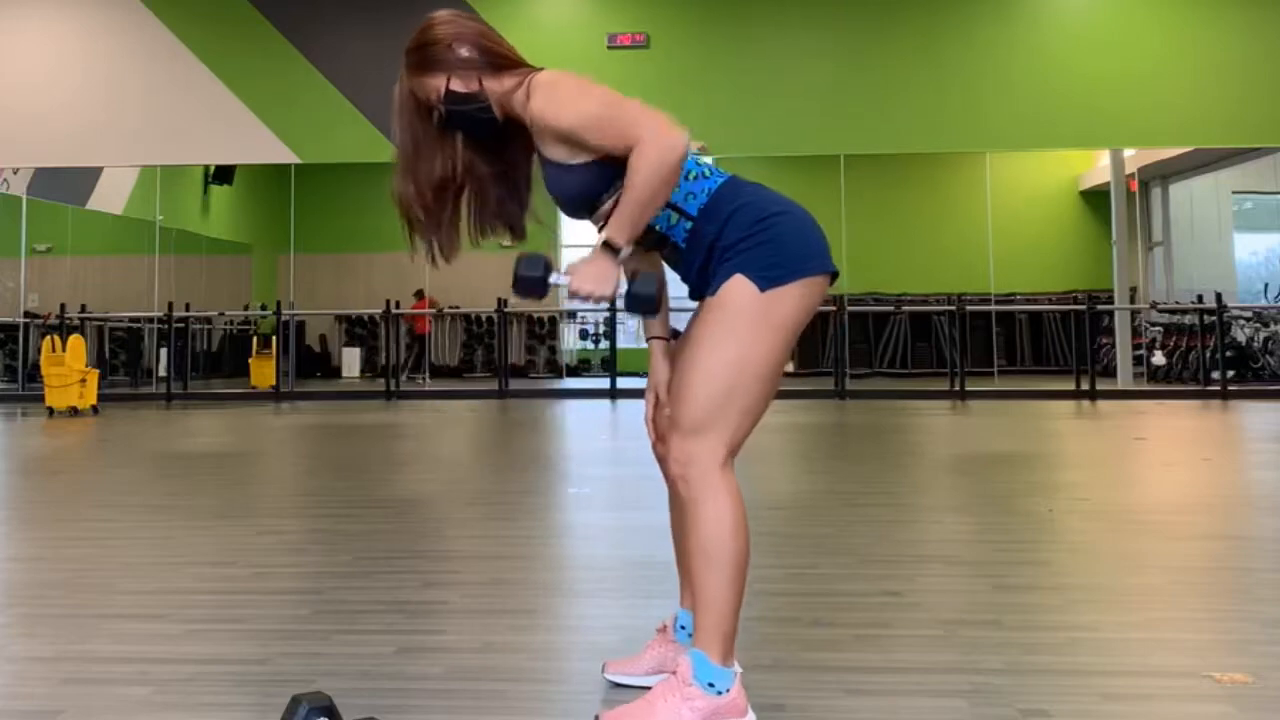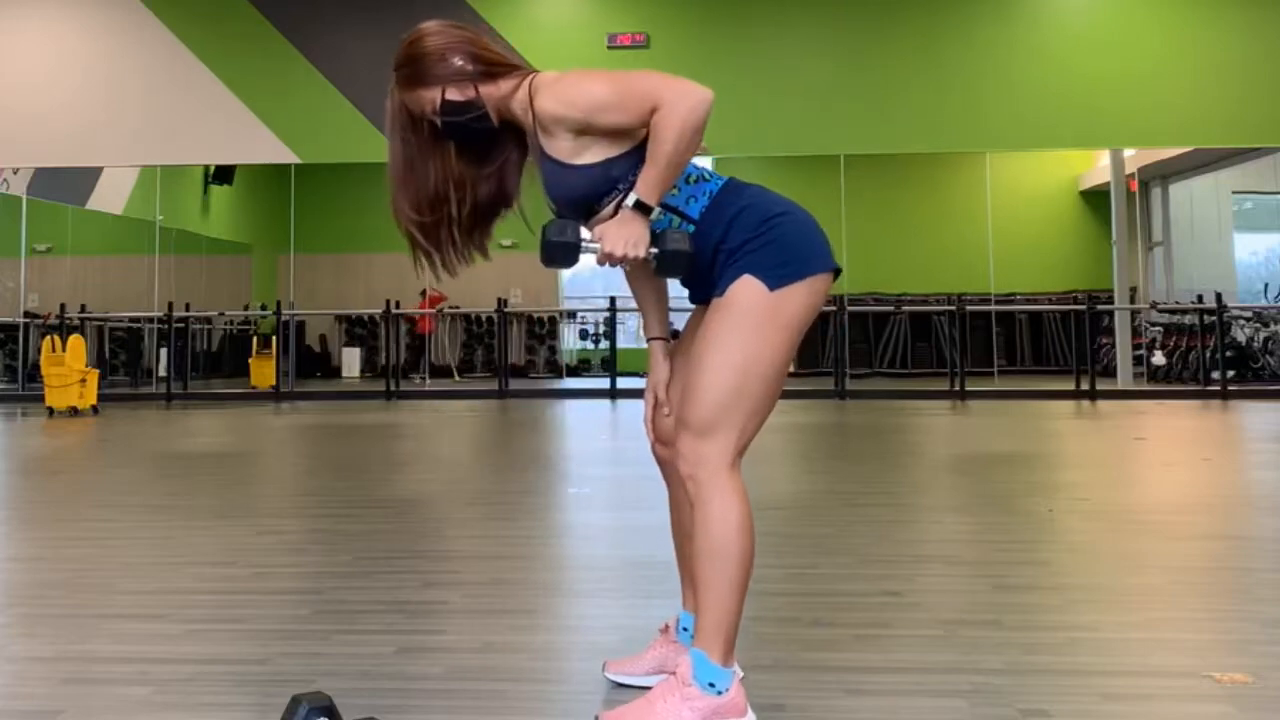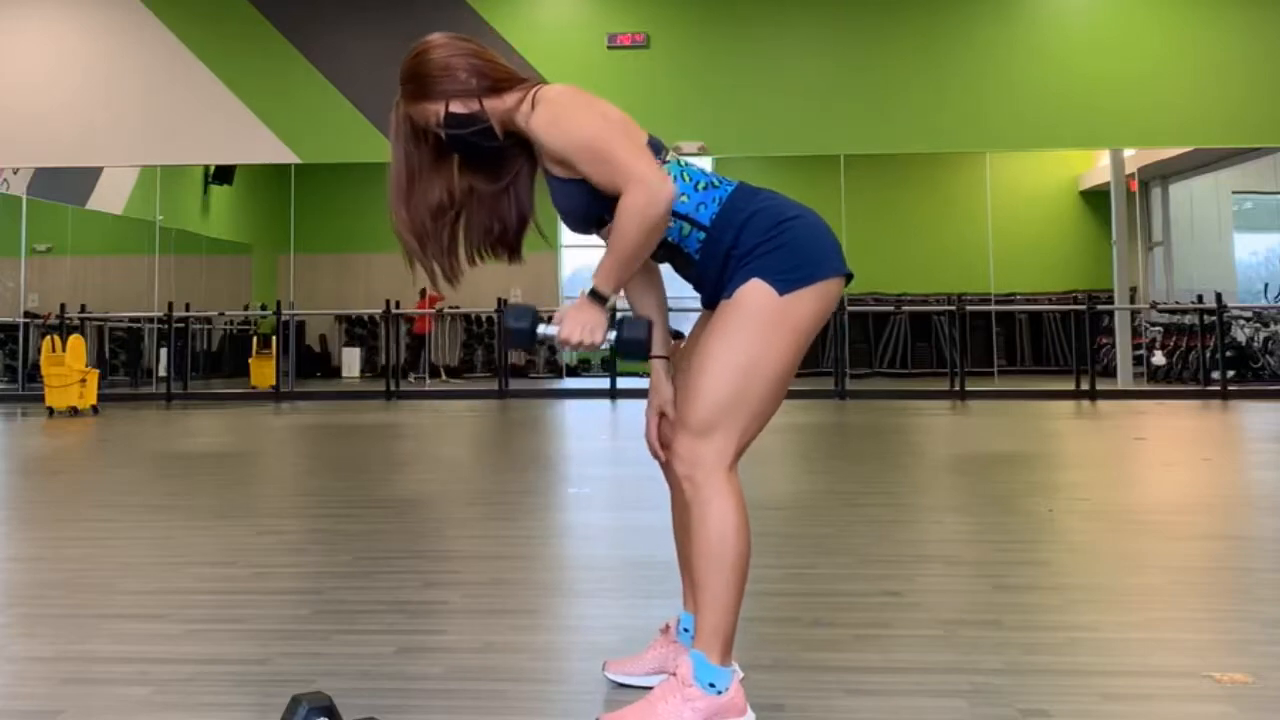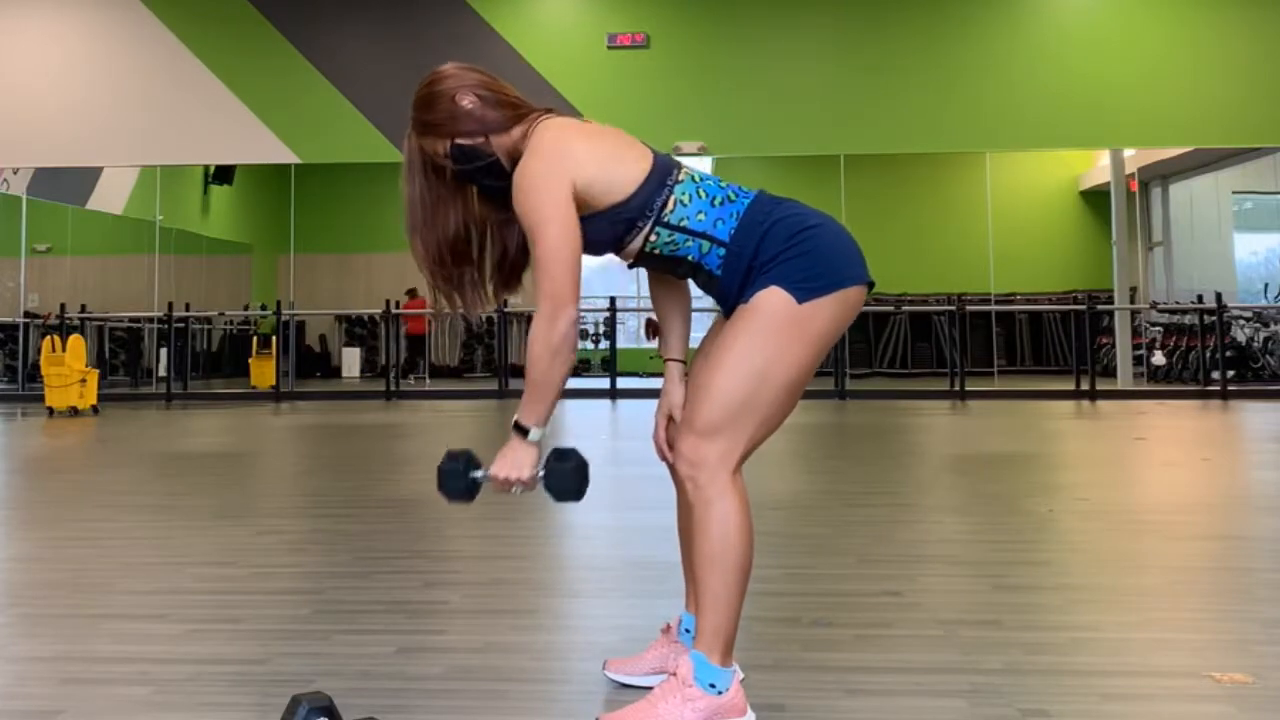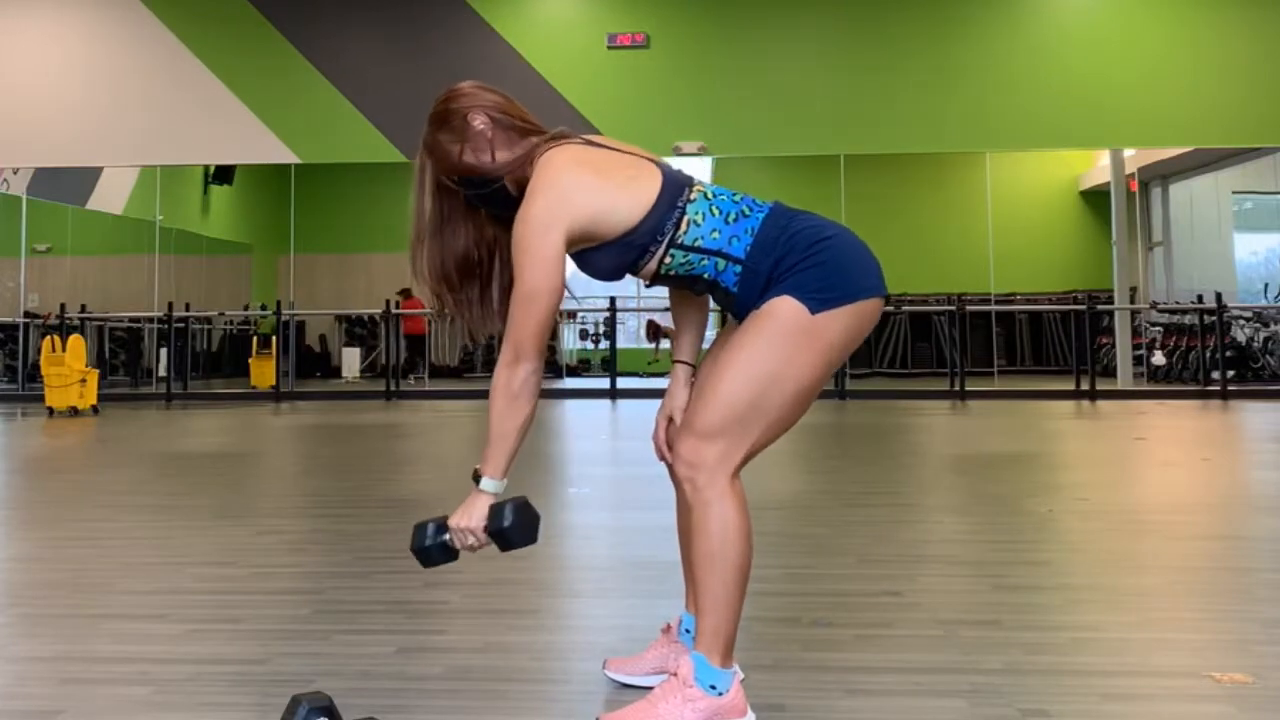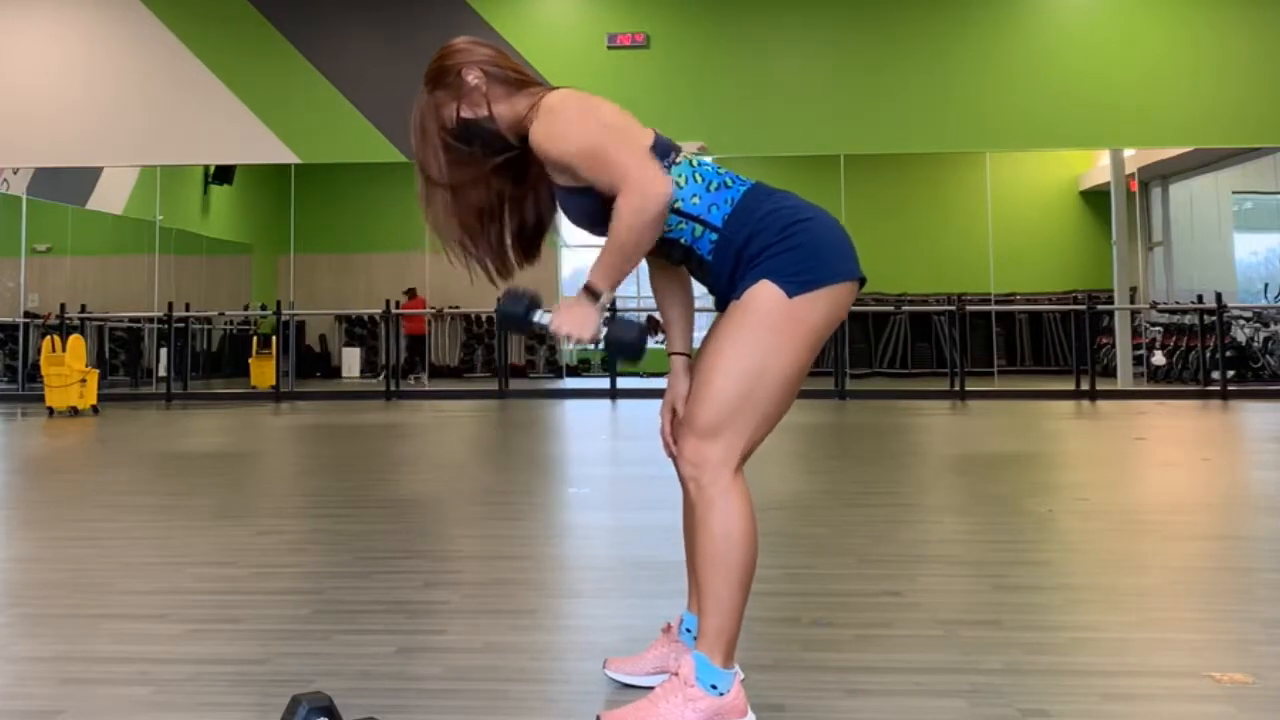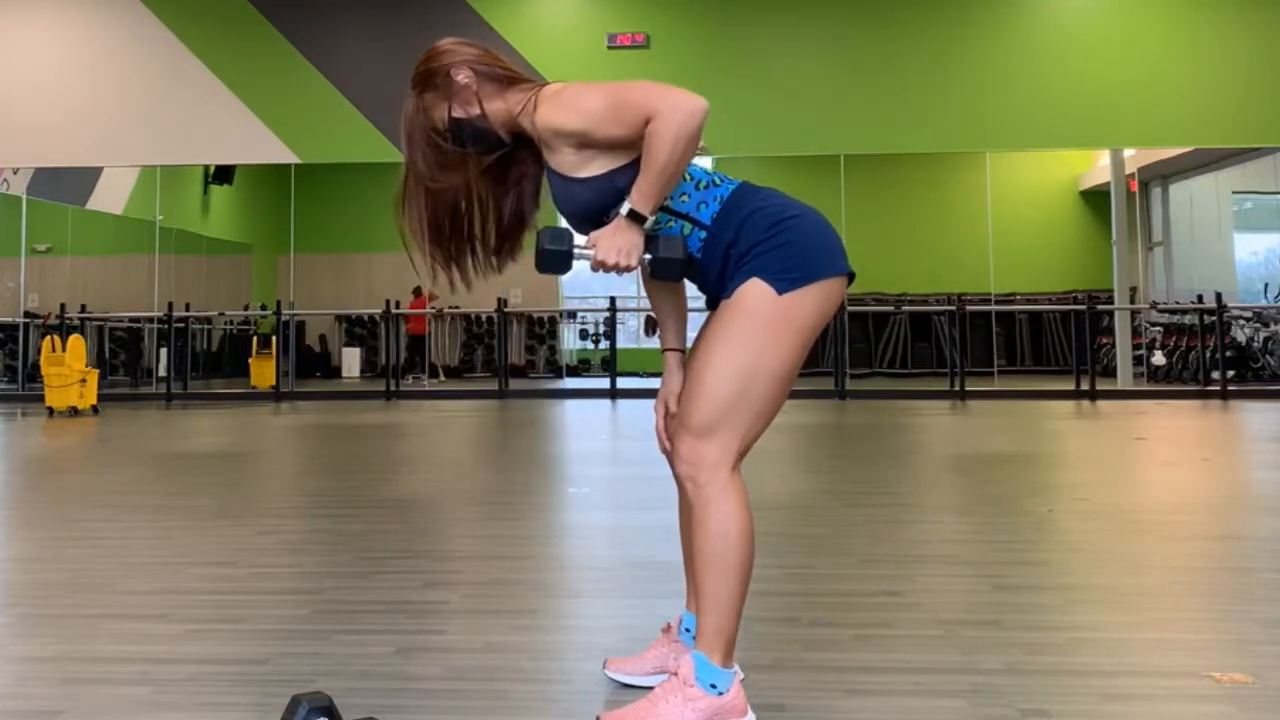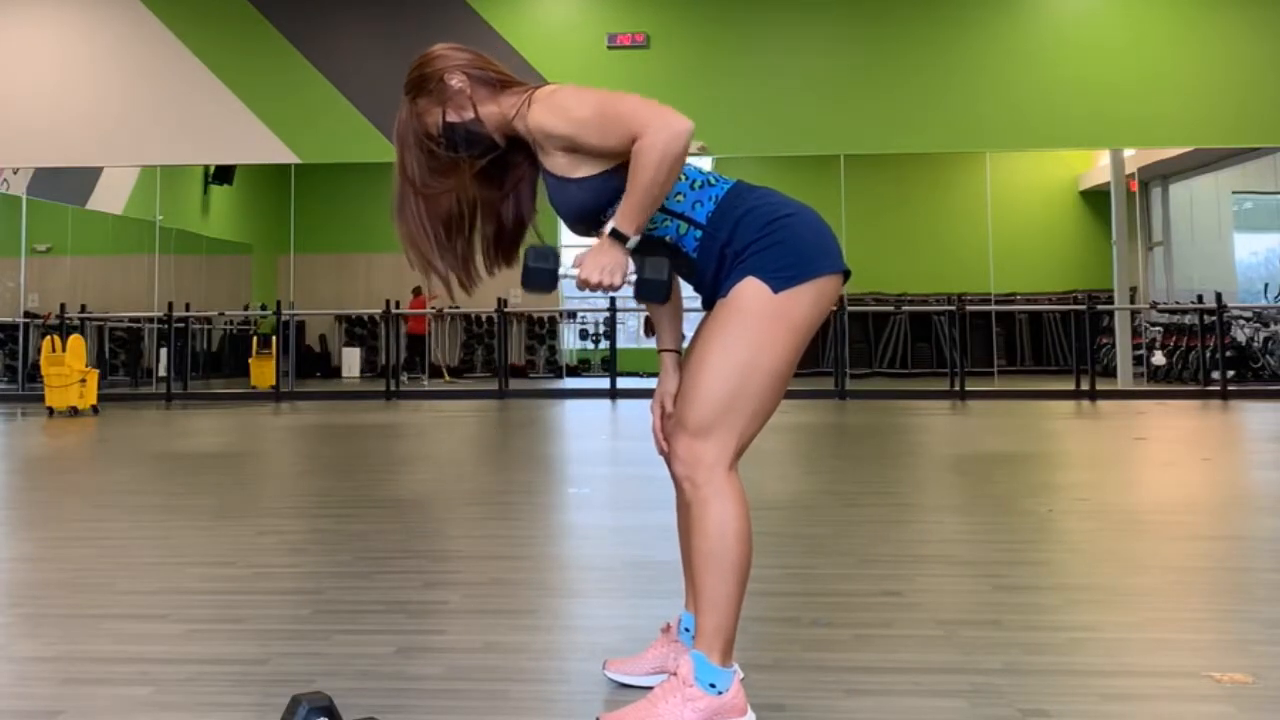
dt=0.4s
person 1, frame 1
left shoulder: (547, 98)
right shoulder: (533, 129)
left elbow: (665, 146)
right elbow: (643, 229)
left wrist: (607, 255)
right wrist: (658, 348)
left hip: (767, 250)
right hip: (754, 258)
left knee: (695, 454)
right knee: (679, 450)
right ankle: (692, 636)
person 1, frame 2
left shoulder: (555, 98)
right shoulder: (534, 135)
left elbow: (688, 99)
right elbow: (631, 246)
left wrist: (638, 212)
right wrist: (660, 351)
left hip: (768, 249)
right hip: (742, 262)
left knee: (704, 455)
right knee: (674, 448)
right ankle: (692, 637)
person 1, frame 3
left shoulder: (549, 114)
right shoulder: (534, 145)
left elbow: (653, 195)
right elbow: (639, 248)
left wrist: (595, 300)
right wrist: (660, 365)
left hip: (782, 255)
right hip: (759, 265)
left knee: (700, 456)
right knee: (681, 451)
right ankle: (693, 637)
person 1, frame 4
left shoulder: (541, 162)
right shoulder: (565, 147)
left elbow: (558, 317)
right elbow: (664, 249)
left wrist: (526, 434)
right wrist: (675, 374)
left hip: (803, 264)
right hip: (788, 268)
left knee: (704, 456)
right knee: (692, 450)
right ankle: (694, 637)
person 1, frame 5
left shoulder: (548, 198)
right shoulder: (582, 162)
left elbow: (521, 363)
left wrist: (487, 487)
right wrist: (682, 376)
left hip: (820, 277)
right hip: (813, 275)
left knee: (702, 458)
right knee: (692, 452)
right ankle: (694, 640)
person 1, frame 6
left shoulder: (553, 121)
right shoulder: (568, 128)
left elbow: (650, 194)
right elbow: (664, 240)
left wrist: (591, 297)
right wrist: (680, 364)
left hip: (792, 256)
right hip: (788, 258)
left knee: (707, 456)
right knee: (698, 453)
right ankle: (695, 638)
person 1, frame 7
left shoulder: (556, 112)
right shoulder: (541, 146)
left elbow: (683, 109)
right elbow: (662, 246)
left wrist: (631, 222)
right wrist: (674, 362)
left hip: (781, 253)
right hip: (772, 258)
left knee: (703, 455)
right knee: (692, 451)
right ankle: (694, 638)
person 1, frame 8
left shoulder: (548, 111)
right shoulder: (537, 147)
left elbow: (668, 130)
right elbow: (658, 241)
left wrist: (615, 240)
right wrist: (671, 363)
left hip: (778, 251)
right hip: (769, 258)
left knee: (700, 454)
right knee: (687, 450)
right ankle: (694, 638)
